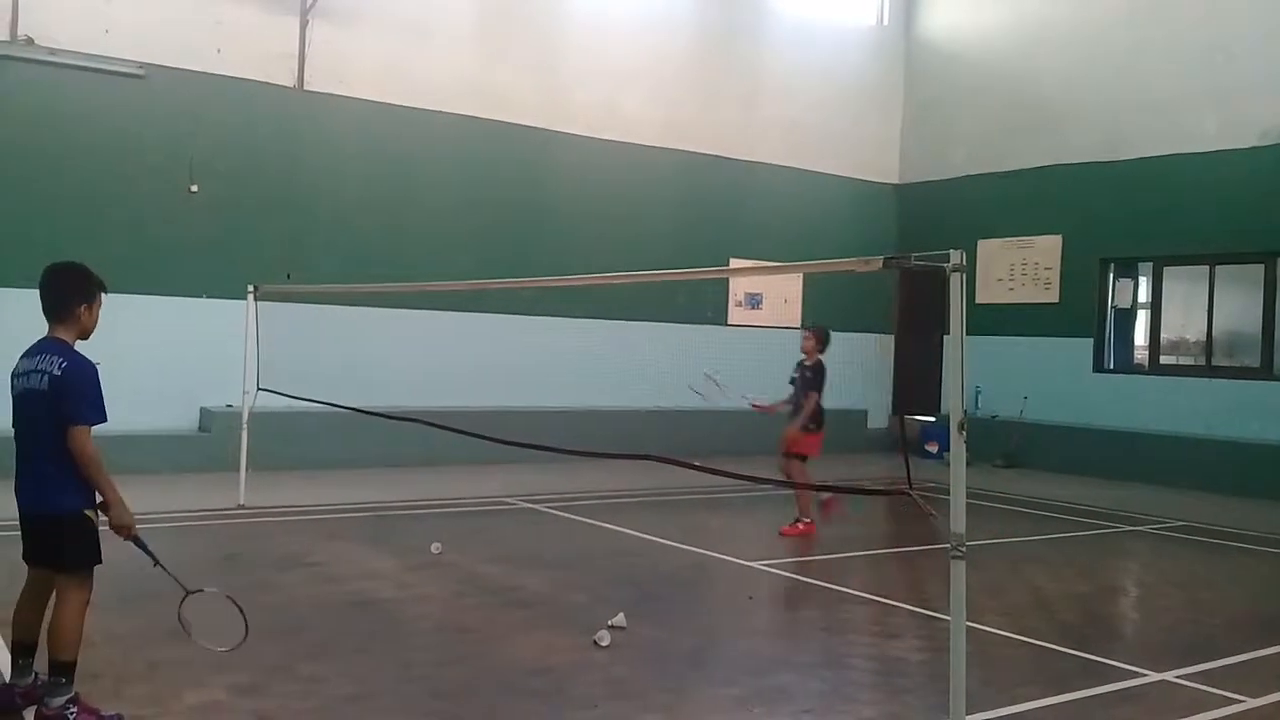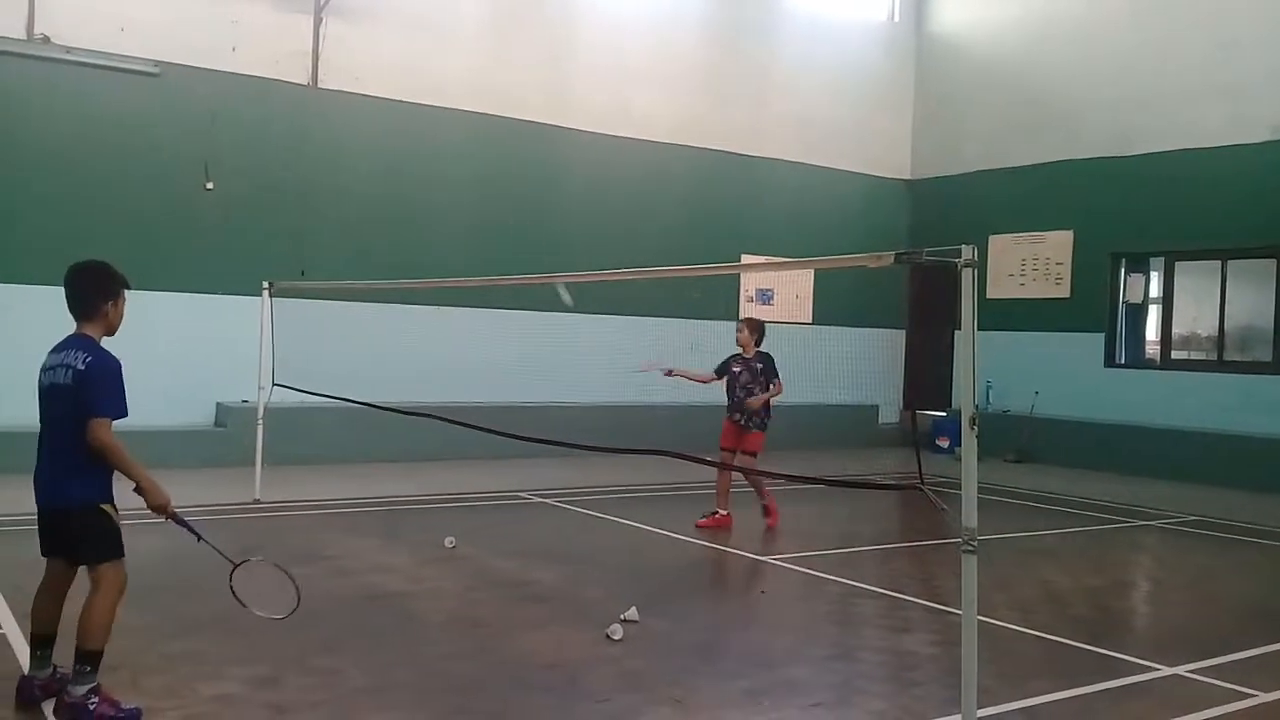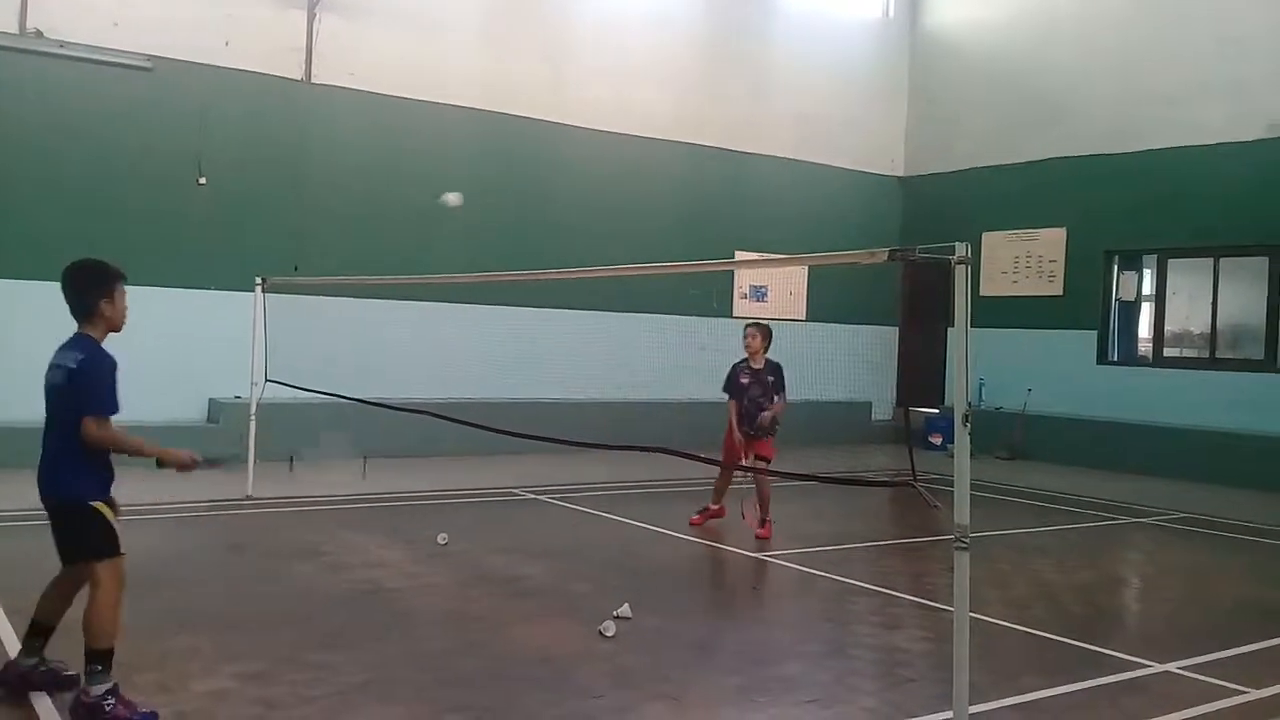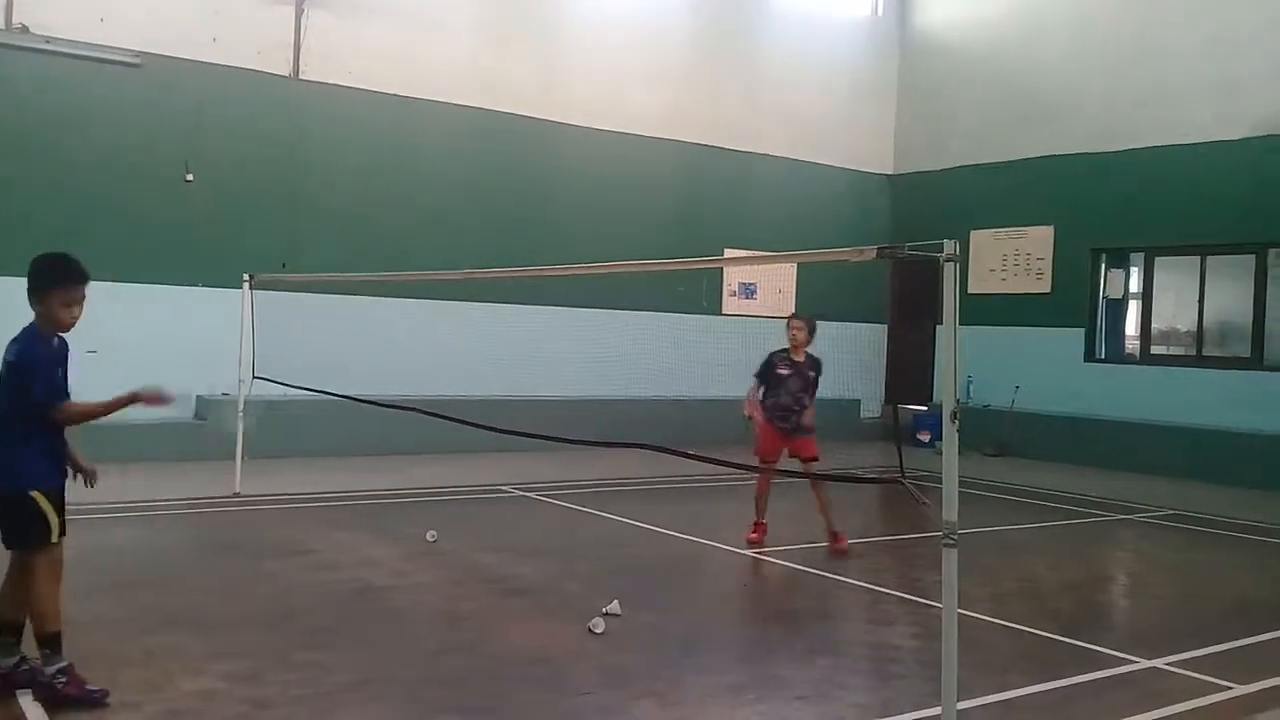
dt=0.5s
person 1, frame 1
right shoulder: (76, 368)
right elbow: (79, 444)
right wrist: (114, 501)
right hip: (66, 500)
left knee: (38, 583)
right knee: (74, 591)
person 1, frame 2
left shoulder: (55, 357)
right shoulder: (101, 363)
right elbow: (99, 435)
right wrist: (146, 483)
left hip: (52, 487)
right hip: (83, 493)
left knee: (57, 575)
right knee: (108, 582)
left ankle: (39, 675)
person 1, frame 3
left shoulder: (64, 356)
right shoulder: (97, 361)
right elbow: (94, 432)
right wrist: (162, 454)
left hip: (60, 482)
right hip: (81, 488)
left knee: (74, 572)
right knee: (108, 579)
person 1, frame 4
left shoulder: (40, 347)
right elbow: (64, 414)
left wrist: (71, 459)
right wrist: (132, 397)
right knee: (45, 567)
right ankle: (53, 673)
person 2, frame 1
left shoulder: (817, 369)
right shoulder: (800, 365)
left elbow: (812, 399)
left wrist: (796, 424)
right wrist: (773, 406)
left hip: (809, 425)
right hip: (796, 425)
left knee: (797, 469)
right knee: (786, 467)
left ankle: (806, 521)
right ankle: (824, 496)
person 2, frame 2
left shoulder: (764, 359)
right shoulder: (732, 361)
left elbow: (778, 386)
right elbow: (709, 377)
left wrist: (762, 398)
right wrist: (679, 372)
left hip: (755, 422)
right hip: (733, 419)
left knee: (746, 467)
right knee: (725, 463)
left ankle: (767, 501)
right ankle: (722, 513)
person 2, frame 3
left shoulder: (774, 369)
right shoulder: (738, 370)
left elbow: (782, 399)
right elbow: (732, 402)
left wrist: (772, 412)
right wrist: (735, 429)
left hip: (763, 430)
right hip: (740, 428)
left knee: (759, 474)
right knee: (727, 468)
left ankle: (765, 520)
right ankle: (714, 507)
person 2, frame 4
left shoulder: (813, 365)
right shoulder: (775, 359)
right elbow: (757, 386)
left wrist: (810, 412)
right wrist: (751, 407)
left hip: (801, 428)
right hip: (773, 425)
left knee: (816, 476)
right knee: (765, 475)
left ankle: (832, 531)
right ankle: (760, 523)
